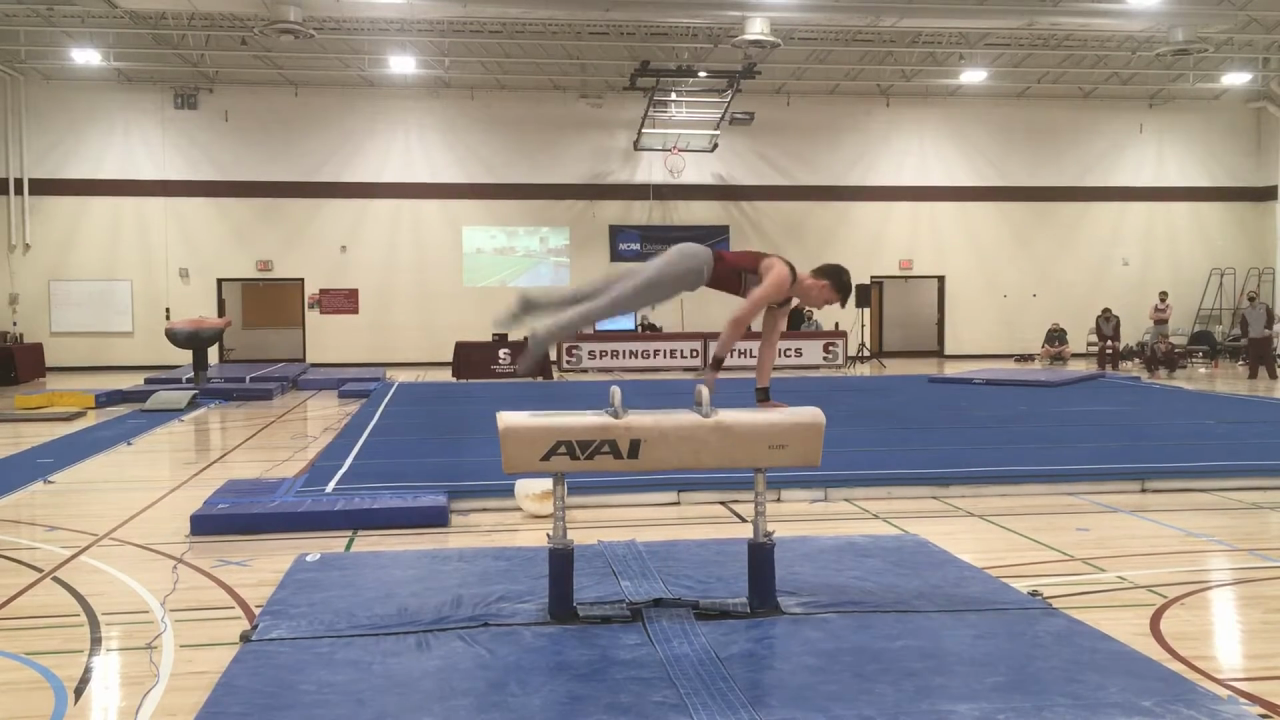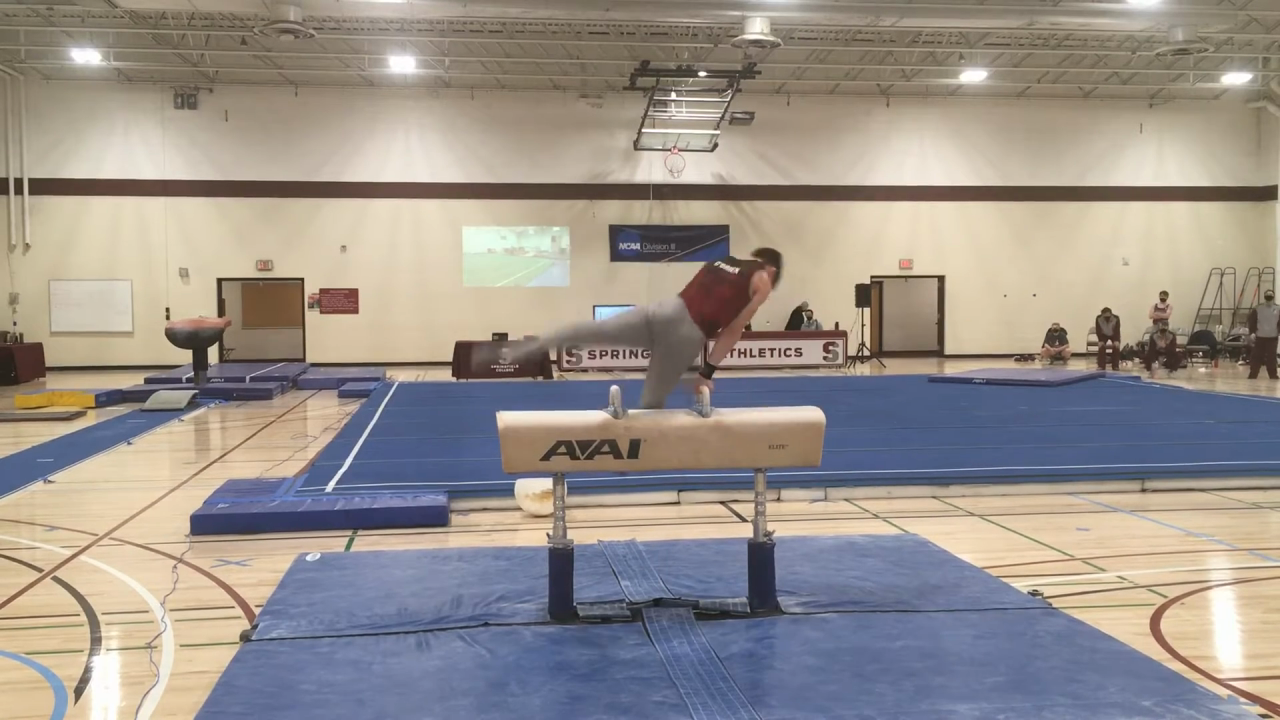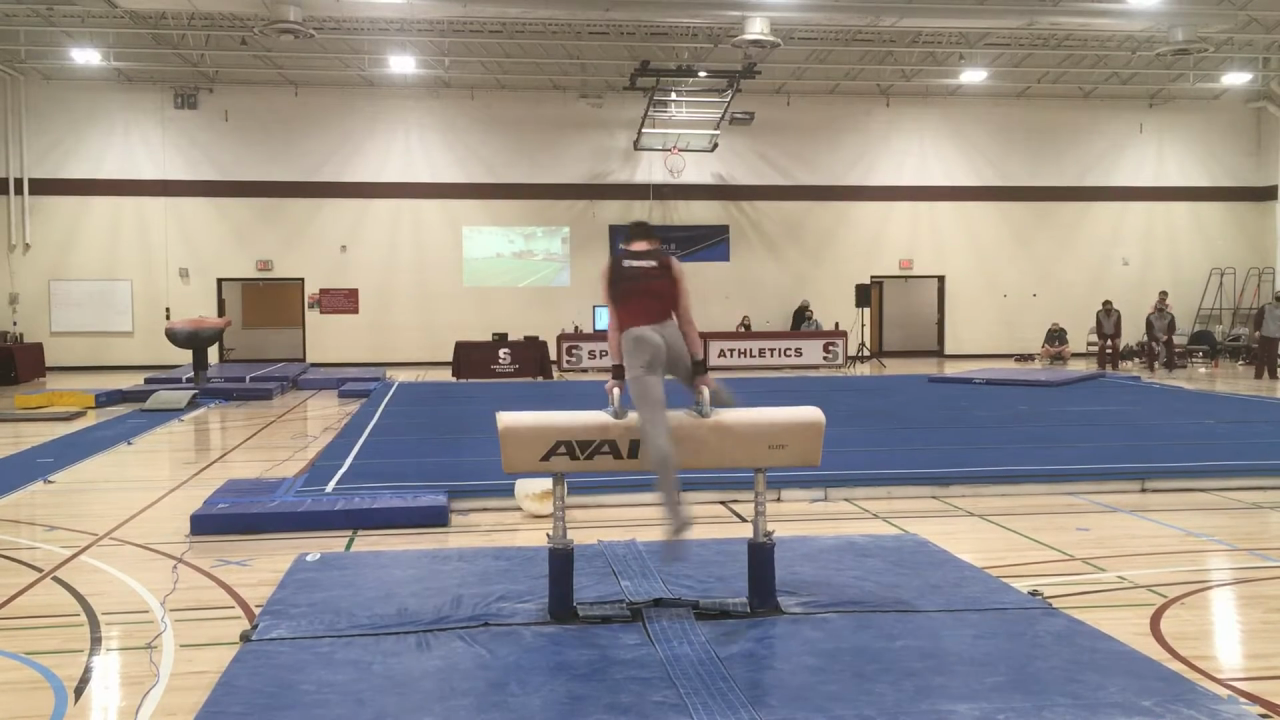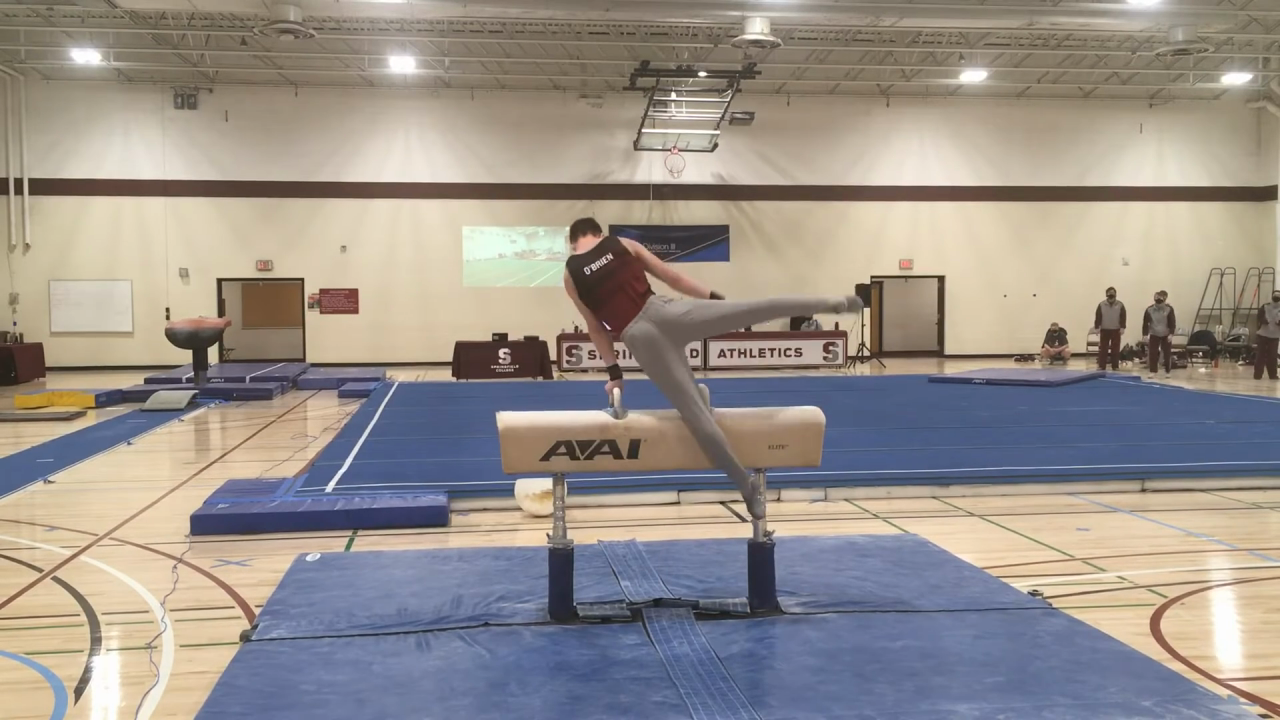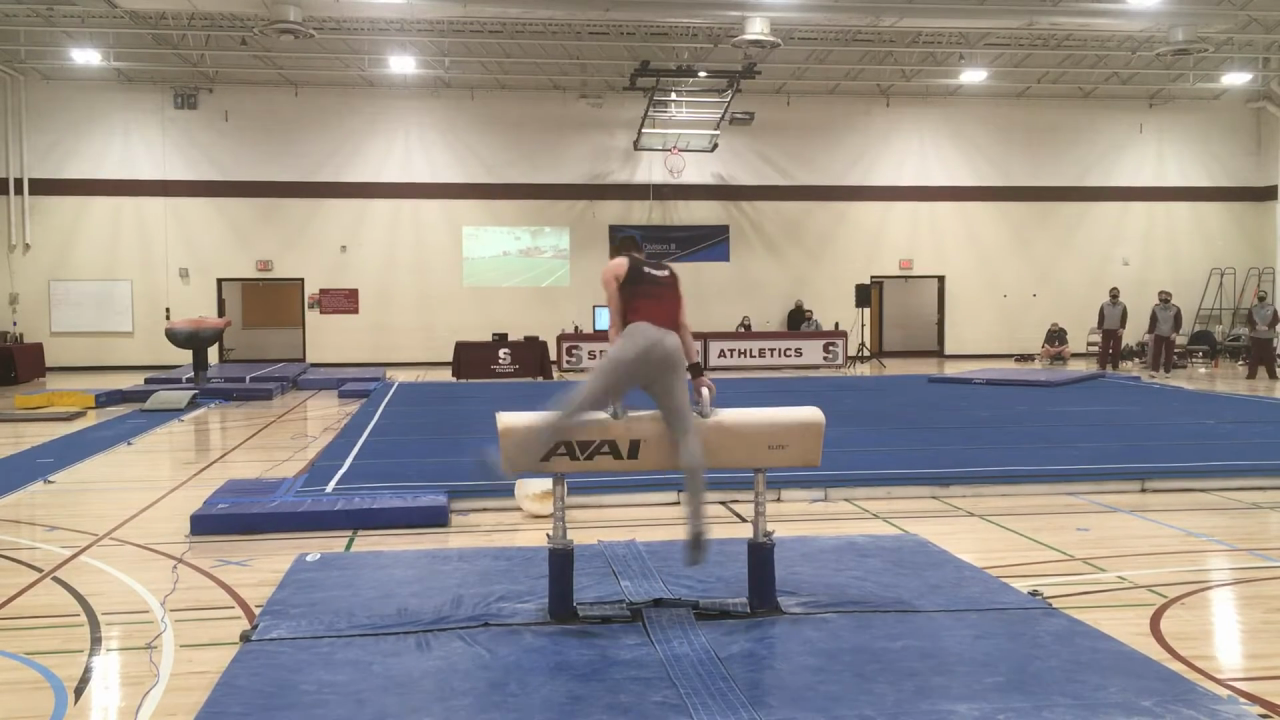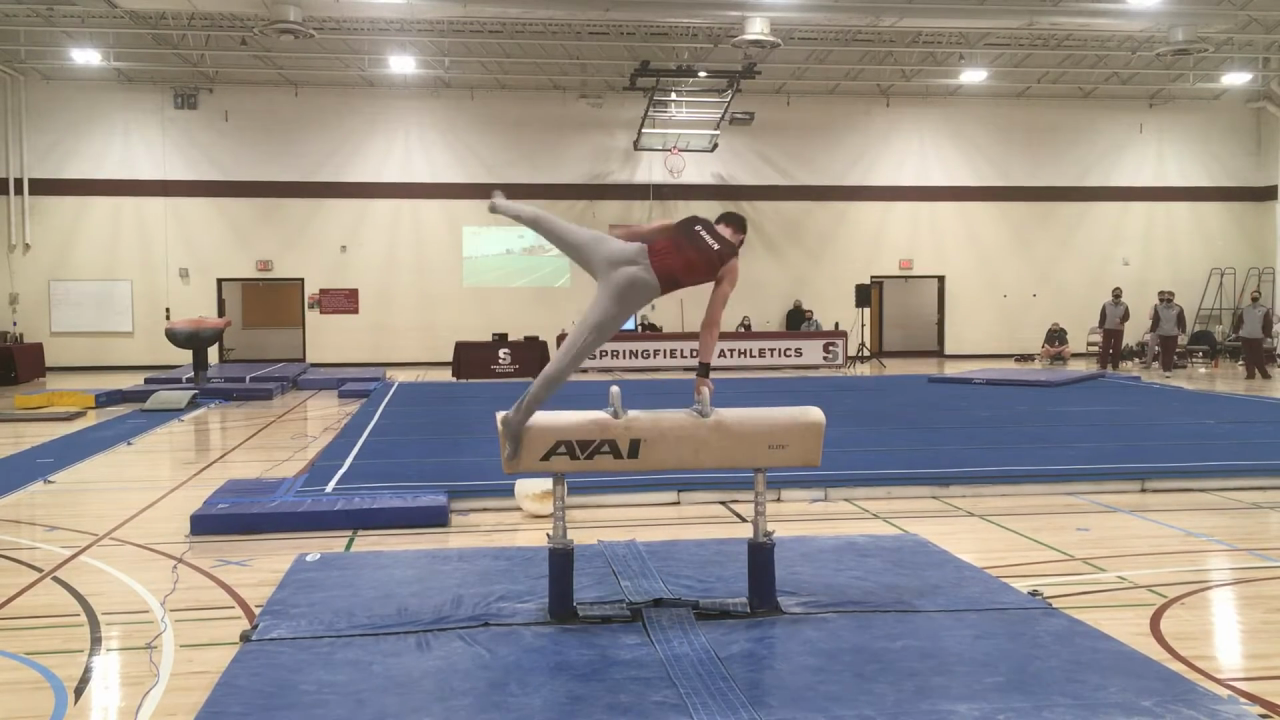
dt=0.4s
person 1, frame 1
left shoulder: (785, 299)
right shoulder: (783, 277)
left elbow: (768, 344)
right elbow: (740, 319)
left wrist: (763, 395)
right wrist: (714, 366)
left hip: (695, 262)
right hip: (695, 259)
left knee: (615, 289)
right knee: (617, 300)
left ankle: (535, 304)
right ankle: (545, 334)
person 1, frame 2
left shoulder: (720, 261)
right shoulder: (761, 280)
right elbow: (732, 332)
right wrist: (708, 373)
left hip: (664, 311)
right hip: (688, 336)
left knee: (589, 331)
right knee: (652, 403)
left ankle: (525, 349)
person 1, frame 3
left shoulder: (612, 267)
right shoulder: (669, 263)
left elbow: (614, 323)
right elbow: (686, 318)
left wrist: (617, 373)
right wrist: (701, 367)
left hip: (638, 343)
right hip: (671, 335)
left knee: (653, 427)
right knee: (695, 372)
left ankle: (675, 511)
person 1, frame 4
left shoulder: (571, 273)
right shoulder: (623, 245)
left elbow: (596, 330)
right elbow: (671, 276)
left wrist: (614, 373)
right wrist: (715, 298)
left hip: (640, 337)
right hip: (663, 312)
left knee: (695, 413)
right knee: (752, 310)
left ankle: (746, 485)
right ankle: (833, 304)
person 1, frame 5
left shoulder: (615, 267)
right shoulder: (667, 272)
right elbow: (682, 327)
left wrist: (620, 363)
right wrist: (696, 371)
left hip: (640, 339)
right hip: (671, 349)
left knee: (575, 404)
right knee: (686, 434)
left ankle: (520, 455)
right ankle: (696, 522)
person 1, frame 6
left shoulder: (692, 223)
right shoulder: (730, 265)
left elbow: (637, 232)
right elbow: (712, 323)
right wrist: (703, 371)
left hip: (622, 253)
right hip: (633, 286)
left knee: (553, 224)
right knee: (571, 354)
left ankle: (501, 205)
right ankle: (516, 419)
